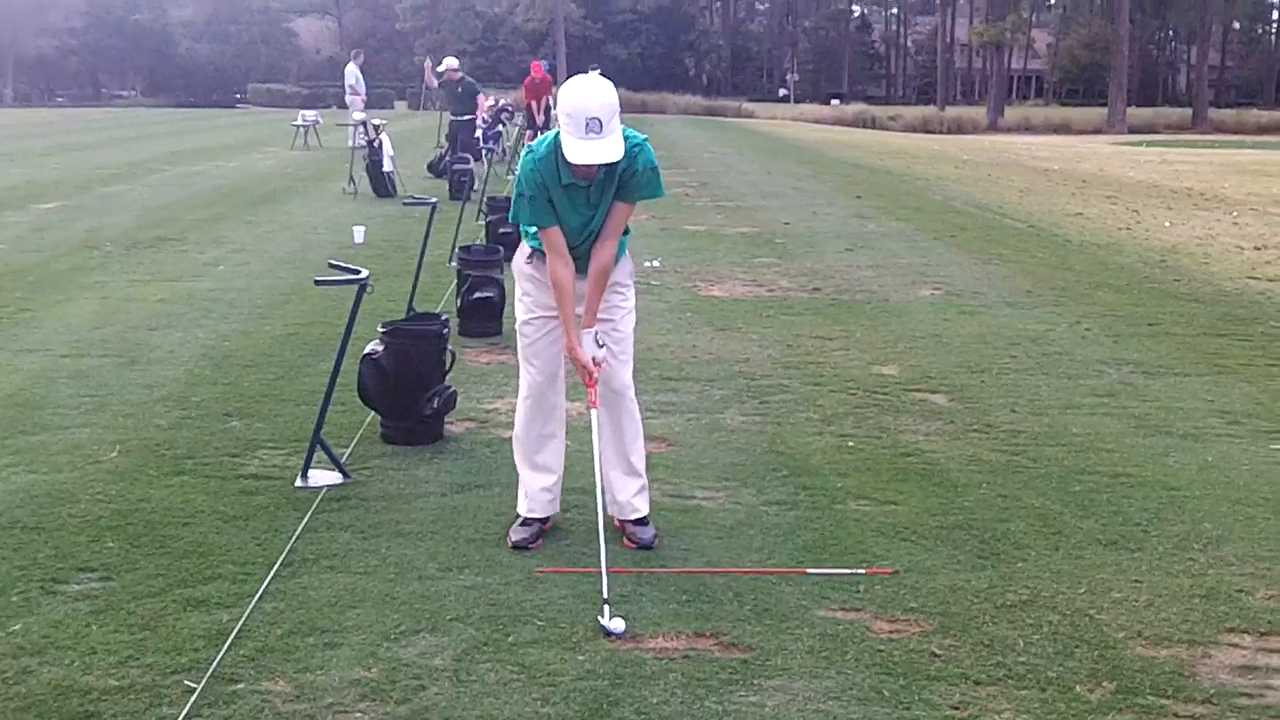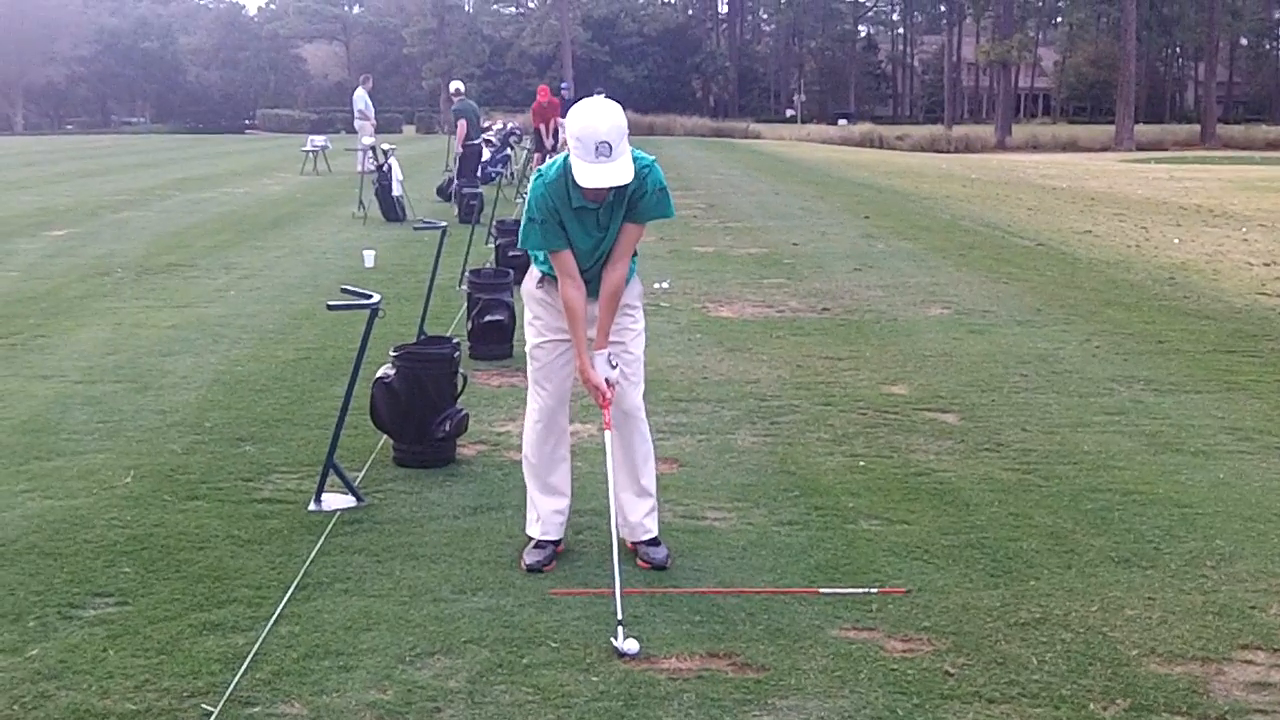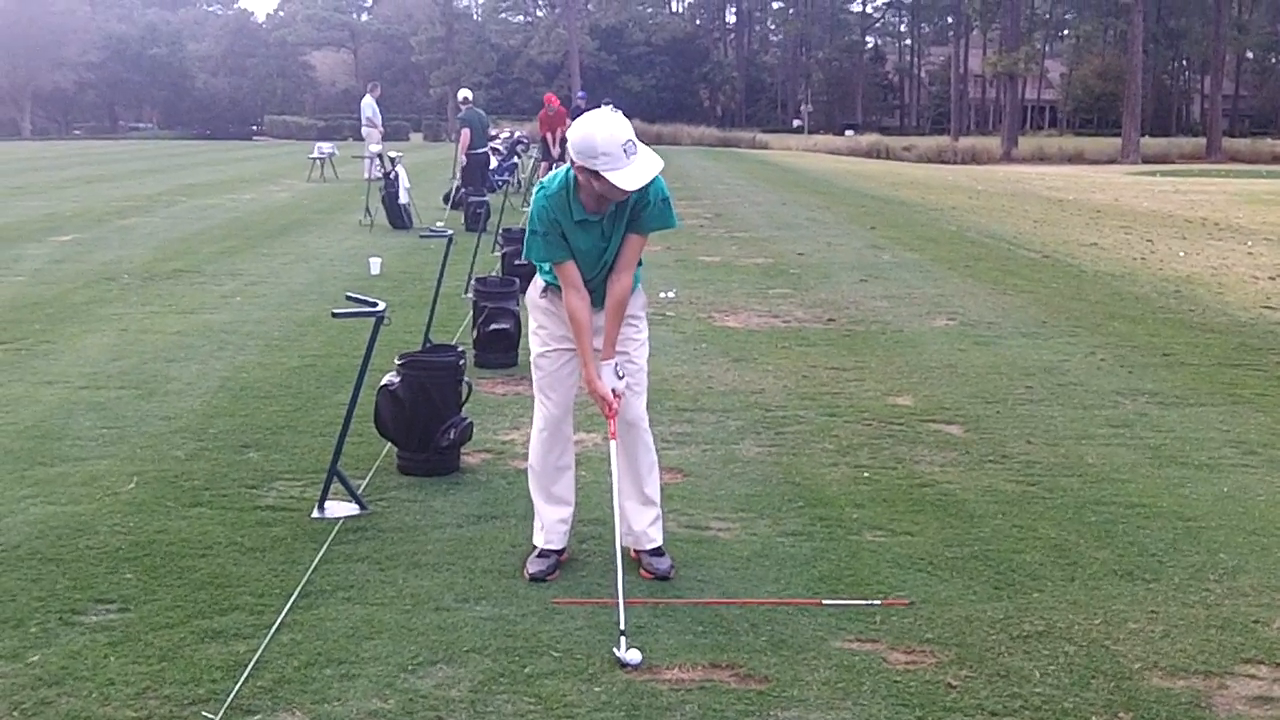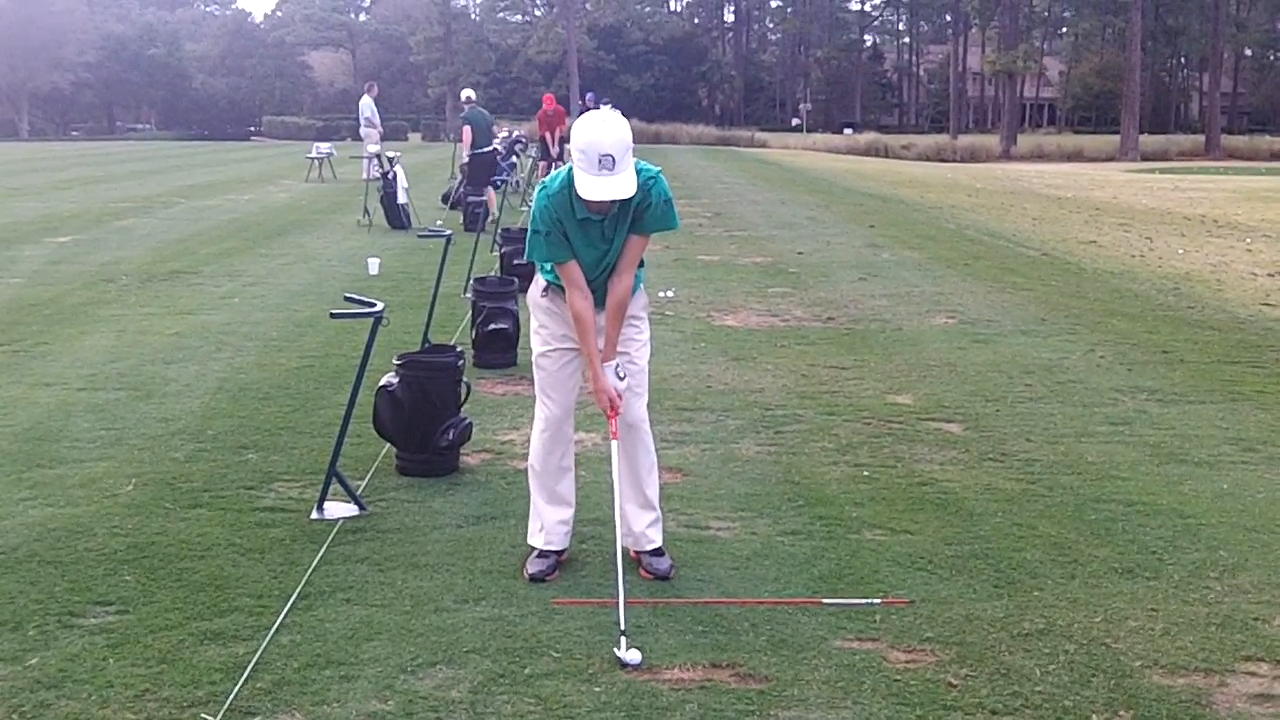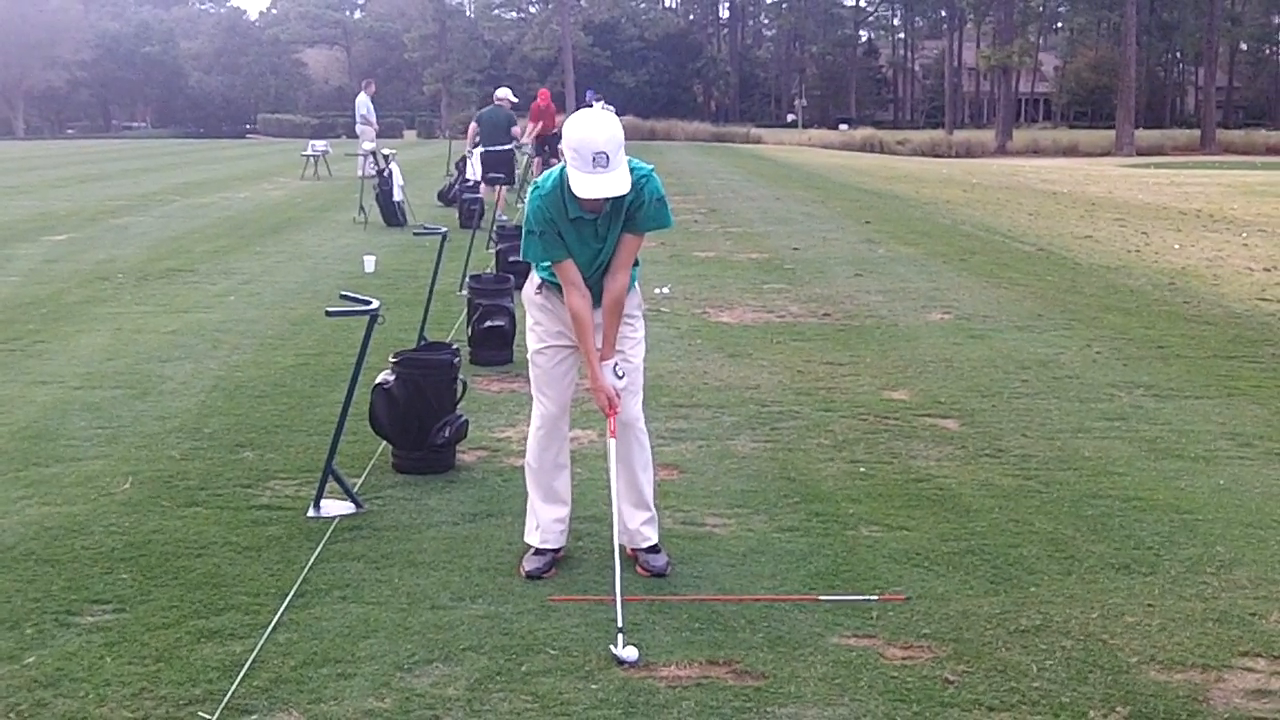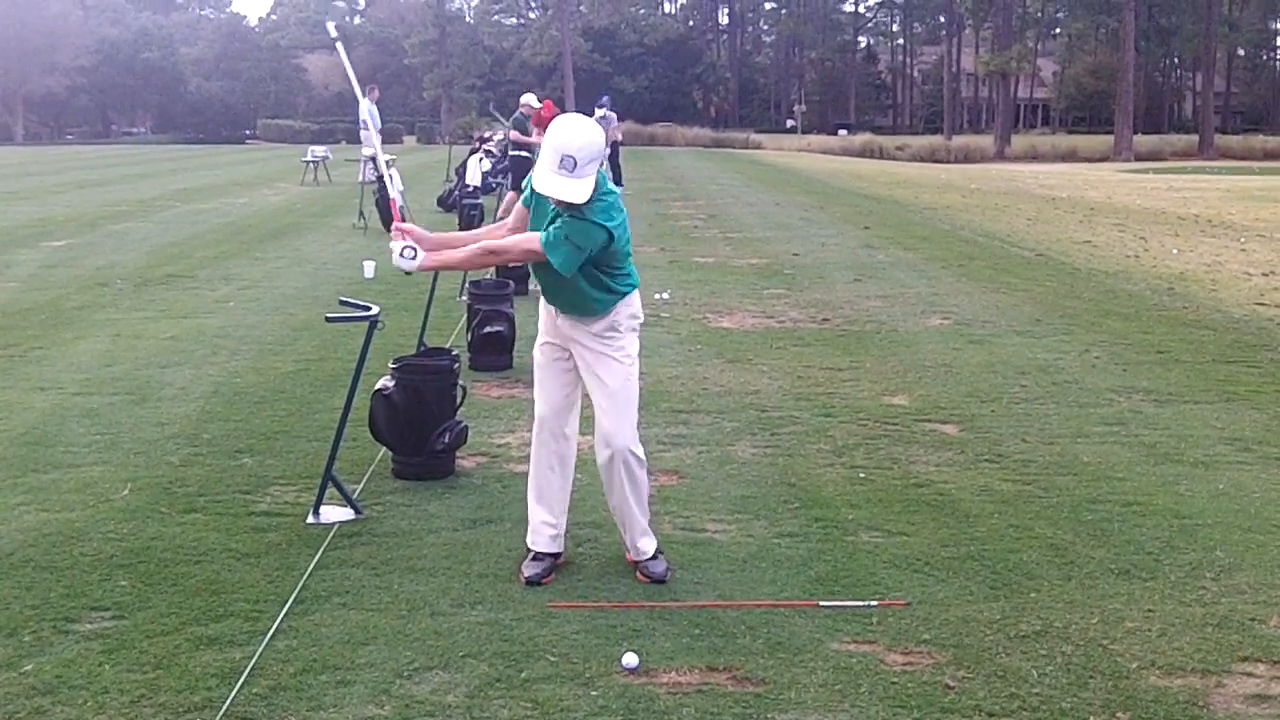
dt=0.7s
person 1, frame 1
left shoulder: (636, 154)
right shoulder: (537, 163)
left elbow: (605, 244)
right elbow: (558, 257)
left wrist: (590, 326)
right wrist: (571, 339)
left hip: (610, 272)
right hip: (542, 270)
left knee: (618, 385)
right knee: (538, 384)
left ankle: (631, 507)
right ankle: (535, 507)
person 1, frame 2
left shoulder: (645, 175)
right shoulder: (546, 187)
left elbow: (616, 266)
right elbow: (570, 280)
left wrist: (603, 348)
right wrist: (583, 361)
left hip: (619, 295)
right hip: (552, 294)
left knee: (629, 406)
right knee: (546, 407)
left ankle: (642, 528)
right ankle: (546, 529)
person 1, frame 3
left shoulder: (646, 188)
right shoulder: (548, 202)
left elbow: (621, 277)
right elbow: (574, 292)
left wrist: (609, 359)
right wrist: (590, 372)
left hip: (623, 305)
right hip: (556, 303)
left knee: (633, 416)
right knee: (552, 417)
left ankle: (646, 537)
right ankle: (551, 538)
person 1, frame 4
left shoulder: (650, 186)
right shoulder: (551, 199)
left elbow: (622, 277)
right elbow: (577, 290)
left wrist: (611, 358)
right wrist: (595, 372)
left hip: (624, 304)
right hip: (558, 304)
left knee: (633, 417)
right knee: (552, 417)
left ankle: (645, 537)
right ankle: (549, 538)
person 1, frame 5
left shoulder: (642, 185)
right shoulder: (544, 199)
left elbow: (617, 277)
right elbow: (575, 290)
left wrist: (609, 355)
right wrist: (593, 372)
left hip: (618, 305)
right hip: (553, 304)
left knee: (629, 417)
right knee: (549, 418)
left ankle: (641, 535)
right ankle: (546, 536)
person 1, frame 6
left shoulder: (596, 220)
right shoulder: (546, 174)
left elbow: (506, 252)
right elbow: (510, 226)
left wrist: (430, 260)
right wrist: (433, 240)
left hip: (606, 322)
right hip: (557, 314)
left knee: (616, 439)
right knee: (550, 426)
left ankle: (643, 546)
right ankle: (545, 542)
